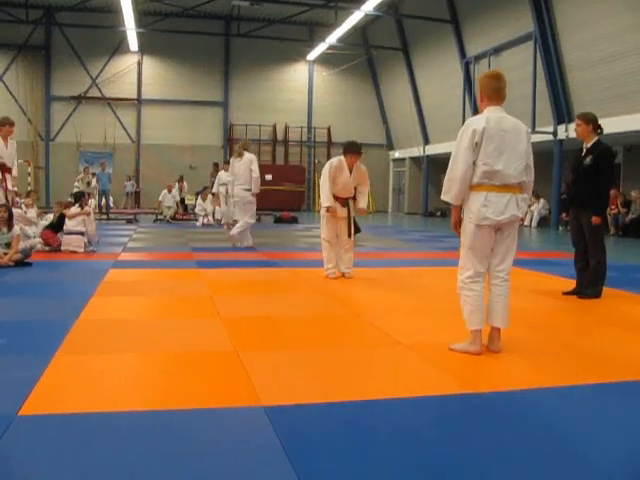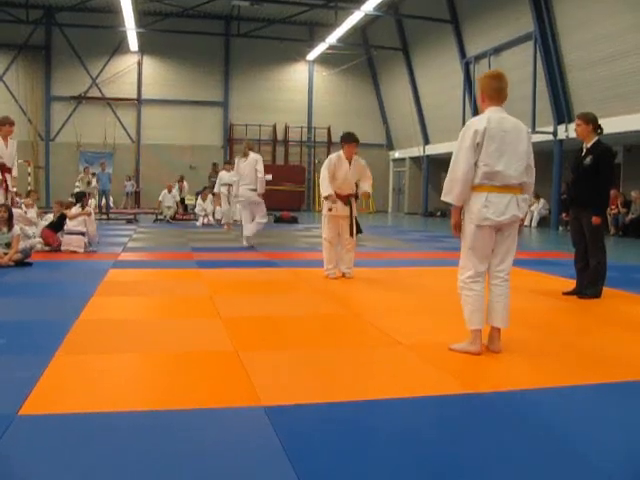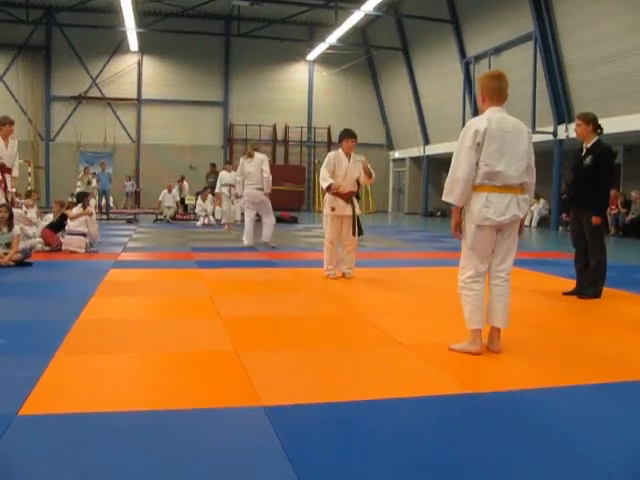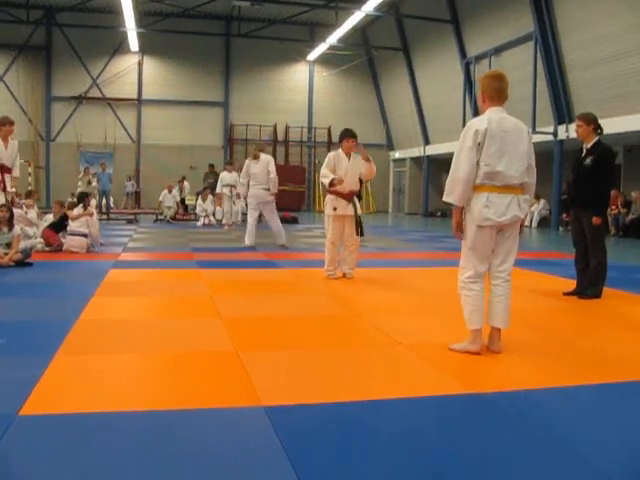
dt=0.1s
person 1, frame 1
left shoulder: (475, 125)
right shoulder: (521, 129)
left elbow: (460, 170)
right elbow: (528, 172)
left wrist: (455, 207)
right wrist: (520, 206)
left hip: (482, 203)
right hip: (510, 203)
left knee: (472, 273)
right knee: (501, 273)
left ankle: (475, 339)
right ankle: (495, 337)
person 1, frame 2
left shoulder: (476, 125)
right shoulder: (521, 129)
left elbow: (461, 170)
right elbow: (529, 173)
left wrist: (455, 208)
right wrist: (521, 208)
left hip: (482, 203)
right hip: (511, 204)
left knee: (472, 273)
right knee: (500, 273)
left ankle: (475, 339)
right ankle: (495, 337)
person 1, frame 3
left shoulder: (477, 125)
right shoulder: (522, 129)
left elbow: (462, 171)
right elbow: (530, 173)
left wrist: (456, 208)
right wrist: (522, 209)
left hip: (482, 203)
right hip: (511, 204)
left knee: (472, 273)
right knee: (501, 273)
left ankle: (475, 338)
right ankle: (495, 337)
person 1, frame 4
left shoulder: (477, 126)
right shoulder: (522, 130)
left elbow: (463, 171)
right elbow: (530, 174)
left wrist: (457, 209)
right wrist: (522, 208)
left hip: (483, 203)
right hip: (512, 205)
left knee: (471, 273)
right knee: (501, 273)
left ankle: (475, 338)
right ankle: (495, 337)
person 2, frame 1
left shoulder: (604, 151)
right shoulder: (581, 152)
left elbow: (606, 185)
left wrist: (599, 212)
right wrist: (568, 208)
left hip: (592, 210)
right hip: (577, 209)
left knee: (595, 250)
right knee: (580, 249)
left ankle: (593, 288)
right ankle: (581, 285)
person 2, frame 2
left shoulder: (604, 151)
right shoulder: (581, 152)
left elbow: (606, 184)
left wrist: (599, 212)
right wrist: (568, 208)
left hip: (592, 210)
right hip: (577, 209)
left knee: (594, 250)
right knee: (580, 249)
left ankle: (594, 288)
right ankle: (581, 285)
person 2, frame 3
left shoulder: (604, 151)
right shoulder: (581, 152)
left elbow: (606, 184)
left wrist: (599, 212)
right wrist: (569, 208)
left hip: (592, 210)
right hip: (577, 209)
left knee: (595, 250)
right knee: (580, 249)
left ankle: (594, 288)
right ankle: (581, 285)
person 2, frame 4
left shoulder: (604, 151)
right shoulder: (581, 152)
left elbow: (606, 185)
left wrist: (600, 212)
right wrist: (569, 208)
left hip: (593, 210)
right hip: (577, 209)
left knee: (595, 250)
right knee: (580, 250)
left ankle: (594, 288)
right ankle: (582, 286)
person 3, frame 1
left shoulder: (361, 169)
right shoulder: (333, 164)
left elbow: (363, 188)
right elbow: (325, 185)
left wrist: (362, 205)
right wrist: (329, 205)
left hip: (347, 205)
right hip: (331, 203)
left knee: (347, 238)
right knee: (328, 237)
left ankle: (346, 269)
right ankle: (330, 270)
person 3, frame 2
left shoulder: (360, 163)
right shoulder: (333, 159)
left elbow: (364, 181)
right elbow: (324, 178)
left wrist: (365, 191)
right wrist: (329, 195)
left hip: (348, 203)
right hip: (332, 202)
left knee: (349, 239)
right knee: (329, 237)
left ankle: (346, 269)
right ankle: (331, 270)
person 3, frame 3
left shoulder: (359, 160)
right shoulder: (332, 157)
left elbow: (366, 179)
right elbow: (324, 174)
left wrist: (367, 172)
right wrist: (330, 185)
left hip: (350, 202)
right hip: (333, 202)
left knee: (351, 239)
right knee: (331, 238)
left ankle: (347, 269)
right ankle: (331, 270)
person 3, frame 4
left shoulder: (358, 159)
right shoulder: (333, 156)
left elbow: (369, 175)
right elbow: (324, 173)
left wrist: (367, 159)
right wrist: (333, 180)
left hip: (352, 202)
right hip: (335, 201)
left knee: (353, 239)
right knee: (333, 238)
left ankle: (347, 269)
right ankle: (331, 271)
